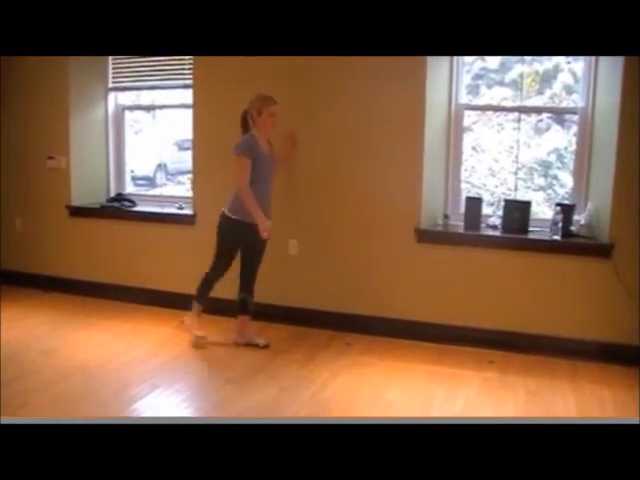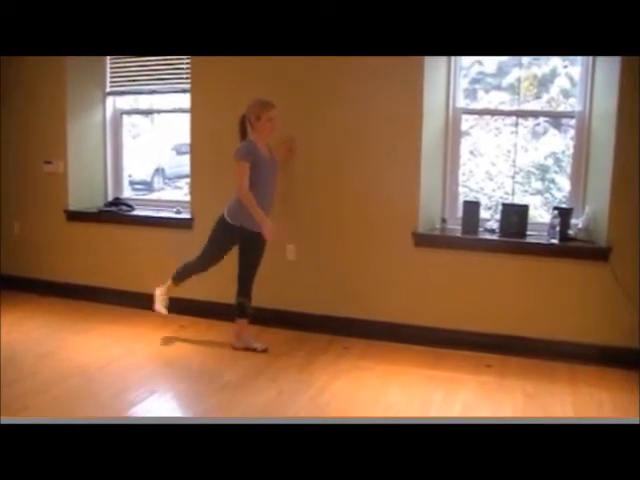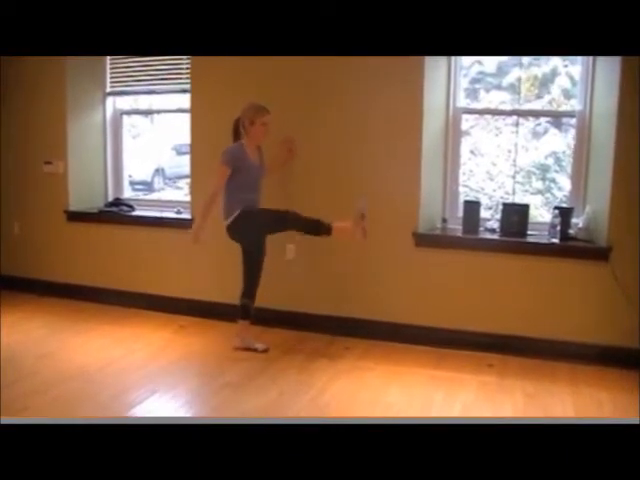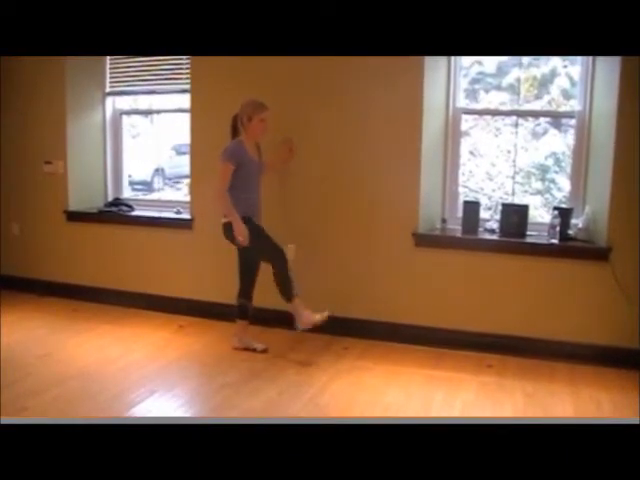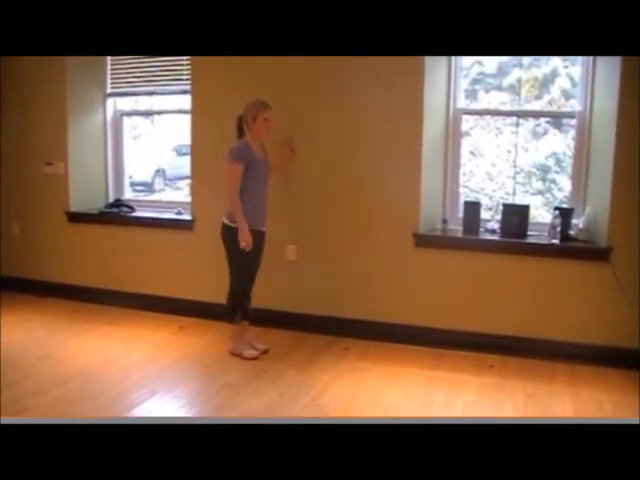
dt=0.4s
person 1, frame 1
left shoulder: (269, 144)
right shoulder: (246, 144)
right elbow: (243, 185)
left wrist: (285, 154)
right wrist: (260, 218)
left hip: (258, 220)
right hip: (237, 219)
left knee: (249, 276)
right knee: (219, 267)
left ankle: (244, 331)
right ankle: (194, 316)
person 1, frame 2
left shoulder: (269, 150)
right shoulder: (246, 149)
right elbow: (243, 190)
left wrist: (282, 158)
right wrist: (263, 220)
left hip: (257, 227)
right hip: (234, 221)
left knee: (247, 280)
right knee: (205, 261)
left ankle: (241, 335)
right ankle: (165, 290)
person 1, frame 3
left shoulder: (258, 152)
right shoulder: (233, 153)
right elbow: (215, 190)
left wrist: (282, 158)
right wrist: (201, 222)
left hip: (254, 221)
right hip: (240, 219)
left knee: (252, 280)
right knee: (290, 218)
left ankle: (243, 336)
right ankle: (348, 227)
person 1, frame 4
left shoulder: (256, 149)
right shoulder: (233, 150)
right elbow: (221, 190)
left wrist: (281, 158)
right wrist: (236, 223)
left hip: (249, 220)
right hip: (237, 222)
left knee: (249, 280)
right knee: (277, 257)
left ankle: (241, 336)
right ankle: (299, 312)
person 1, frame 5
left shoulder: (261, 149)
right shoulder: (239, 150)
right elbow: (232, 193)
left wrist: (283, 158)
right wrist: (242, 228)
left hip: (256, 228)
right hip: (237, 228)
left knee: (247, 283)
right knee: (239, 283)
left ankle: (245, 335)
right ankle: (236, 340)
